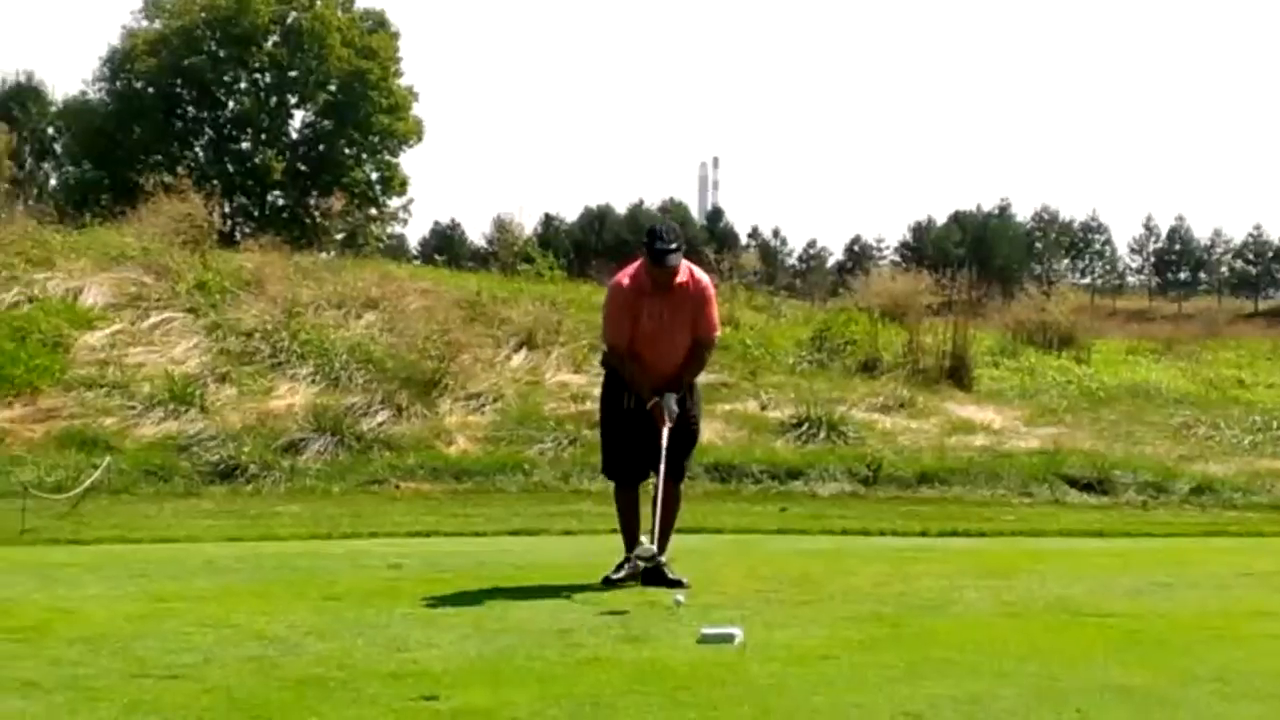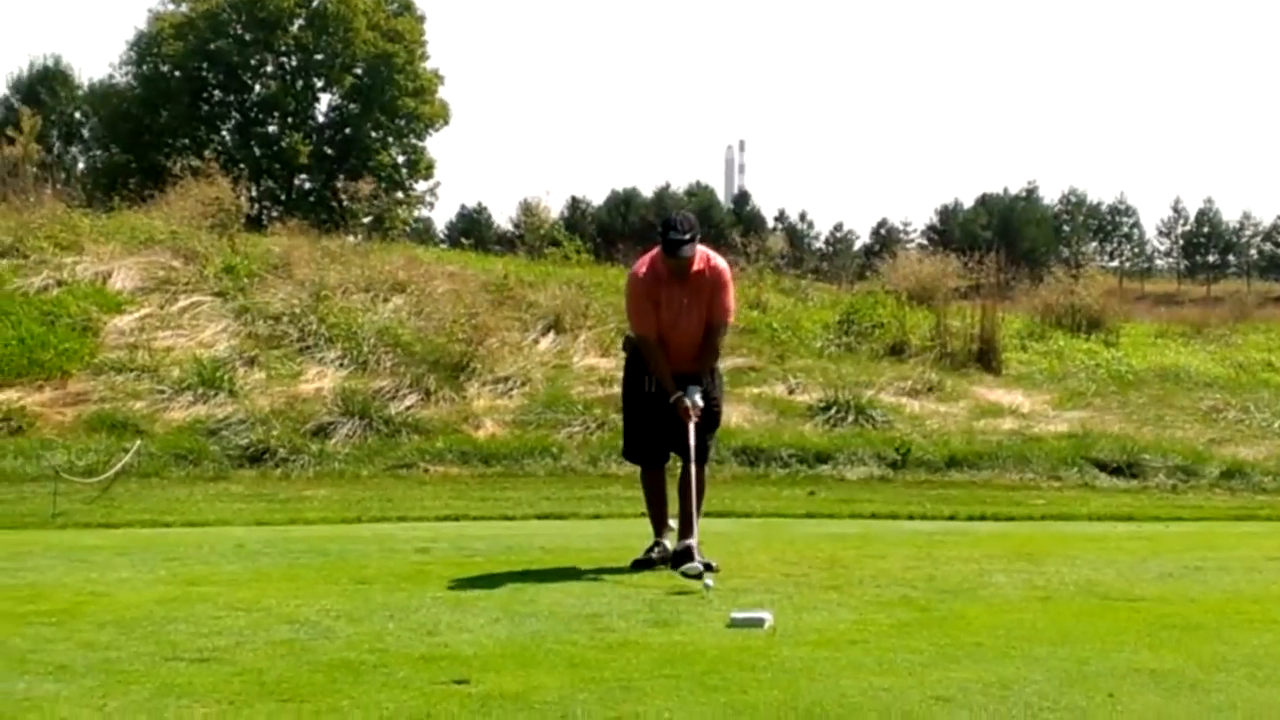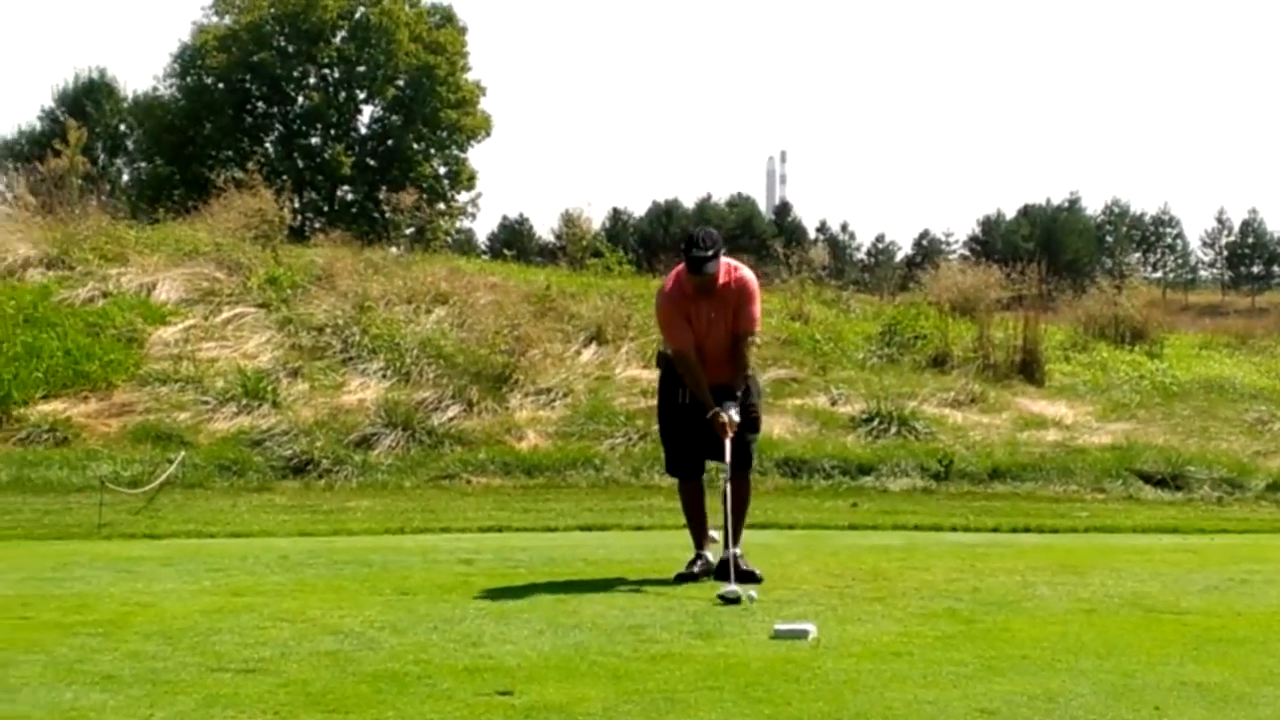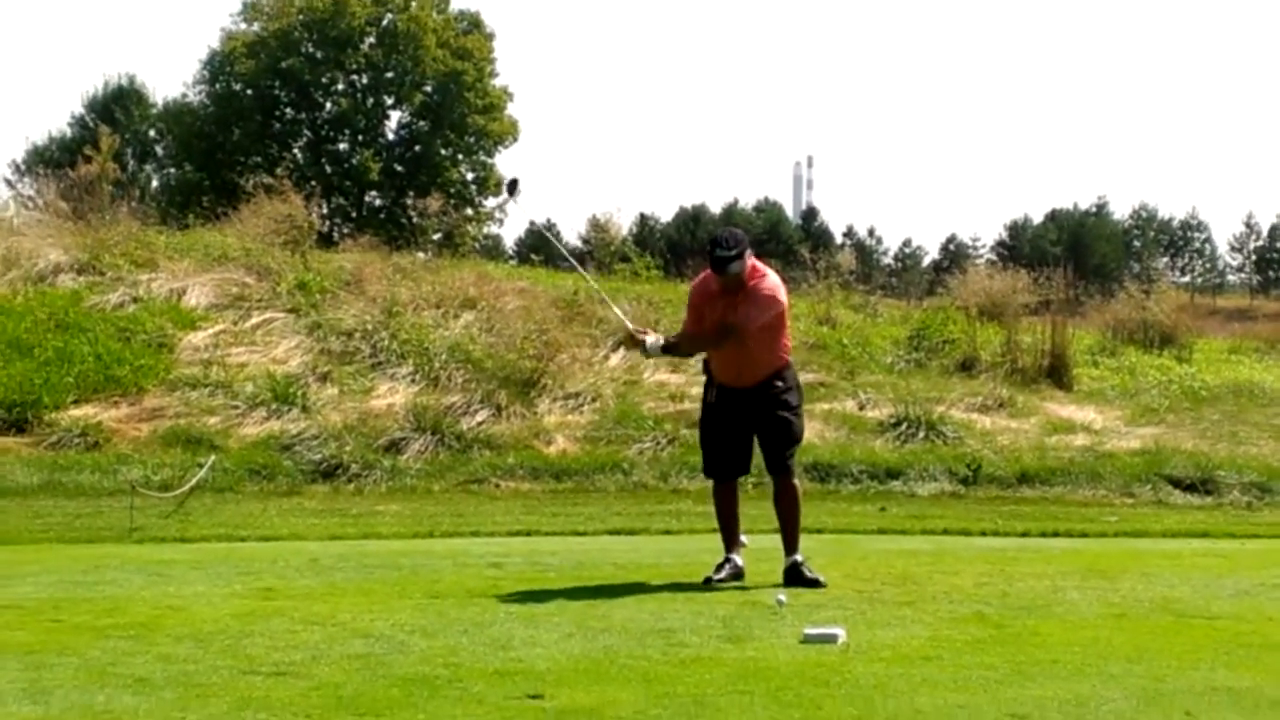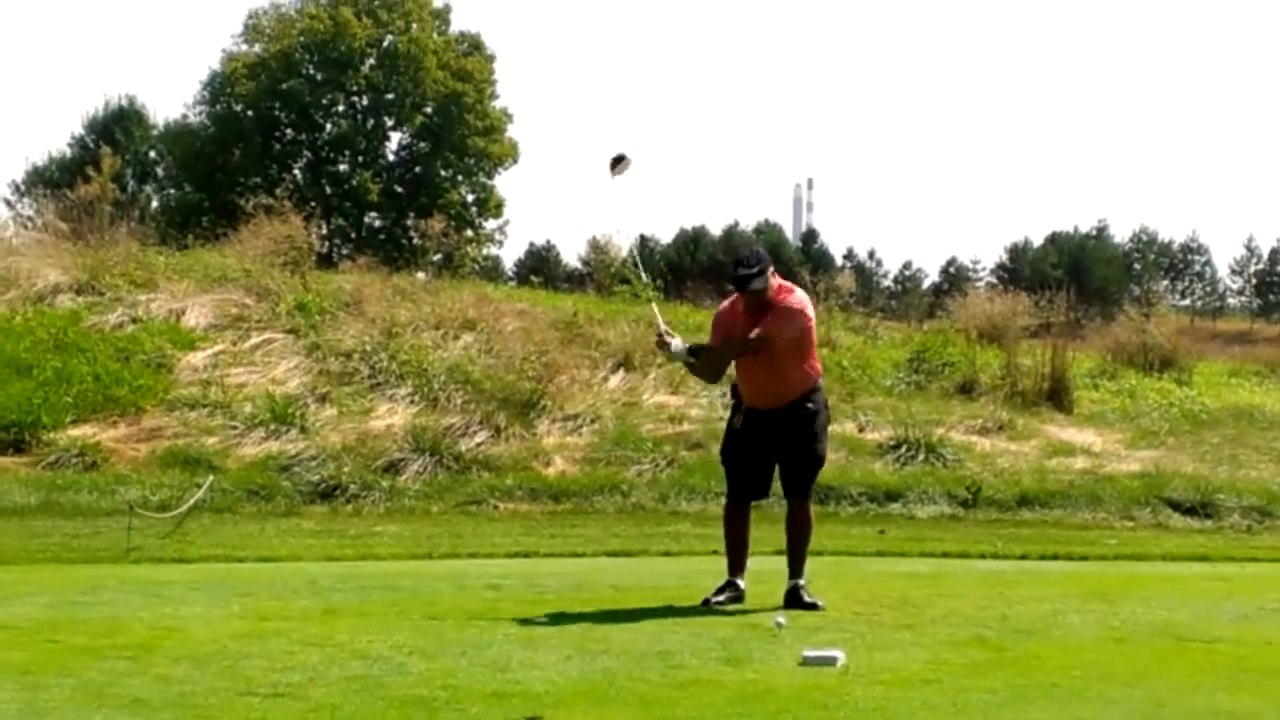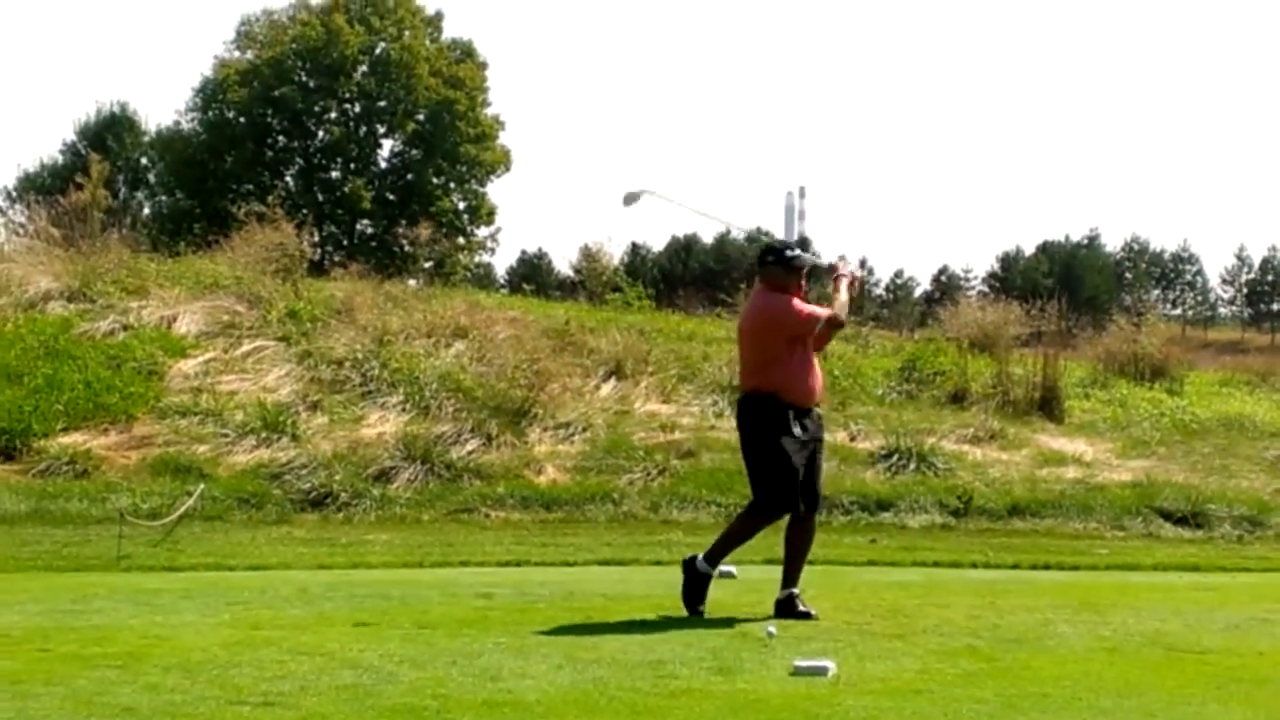
dt=0.5s
person 1, frame 1
left shoulder: (700, 285)
right shoulder: (622, 287)
left elbow: (704, 345)
right elbow: (618, 353)
left wrist: (675, 392)
right wrist: (650, 400)
left hip: (678, 389)
right hip: (628, 389)
left knee: (672, 477)
right knee: (626, 476)
left ankle: (658, 560)
right ankle: (631, 558)
person 1, frame 2
left shoulder: (717, 270)
right shoulder: (641, 276)
left elbow: (716, 332)
right elbow: (647, 342)
left wrist: (697, 385)
right wrist: (674, 394)
left hip: (699, 372)
right hip: (651, 372)
left knee: (696, 459)
right knee: (651, 458)
left ankle: (687, 544)
right ankle: (660, 541)
person 1, frame 3
left shoulder: (744, 281)
right shoulder: (670, 294)
left elbow: (742, 345)
right elbow: (685, 359)
left wrist: (732, 401)
right wrist: (710, 410)
left hip: (734, 381)
right hip: (683, 384)
left knee: (742, 465)
right knee: (688, 471)
left ankle: (733, 553)
right ankle: (702, 554)
person 1, frame 4
left shoulder: (767, 288)
right shoulder: (702, 288)
left elbow: (723, 337)
right elbow: (690, 337)
left wrist: (662, 345)
right wrist: (659, 341)
left hip: (772, 385)
right hip: (723, 388)
left knee: (783, 471)
right knee: (723, 475)
left ankle: (794, 561)
right ankle: (732, 558)
person 1, frame 5
left shoulder: (795, 305)
right shoulder: (728, 313)
left elbow: (748, 349)
right elbow: (711, 372)
left wrist: (686, 349)
right wrist: (684, 353)
left hip: (802, 408)
right hip: (751, 412)
left knee: (799, 497)
right knee: (739, 498)
left ankle: (796, 584)
right ankle: (734, 581)
person 1, frame 6
left shoulder: (784, 302)
right shoulder: (772, 306)
left elbow: (813, 341)
right elbow: (835, 318)
left wrist: (841, 286)
right wrist: (841, 281)
left hip: (801, 416)
right hip: (768, 417)
left knee: (806, 510)
right knee: (772, 505)
left ankle: (788, 594)
right ankle: (704, 565)
